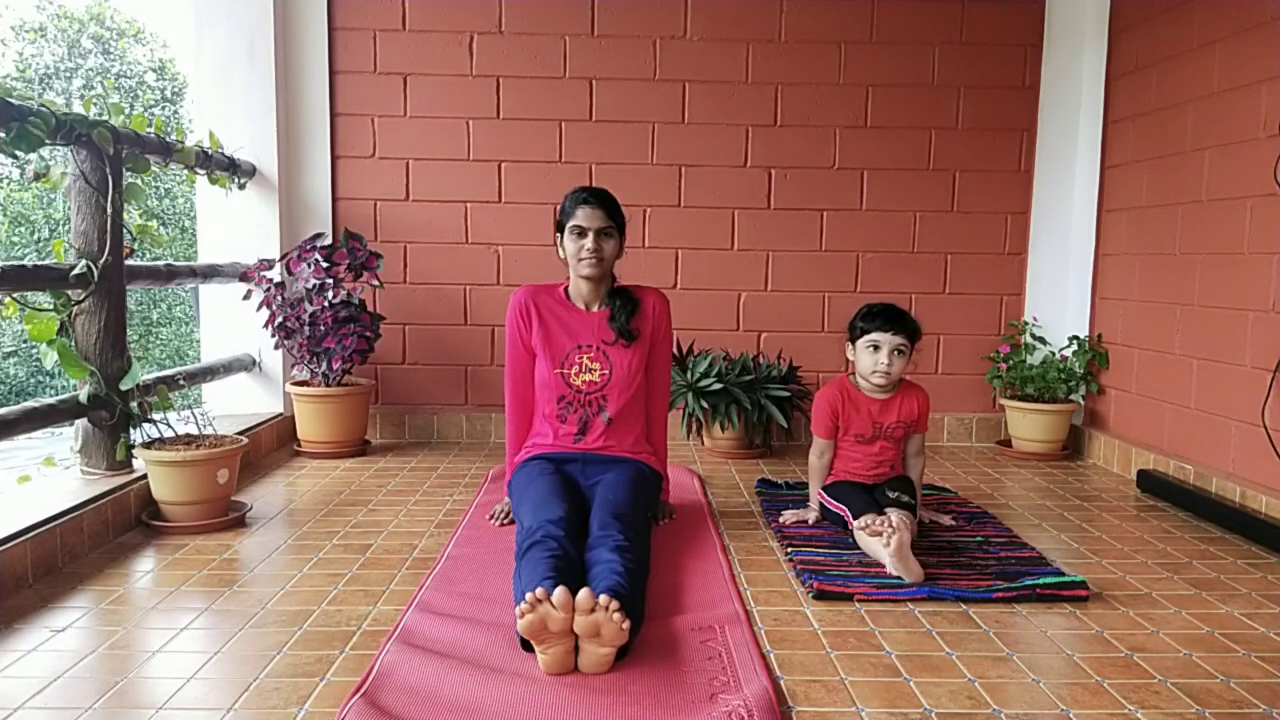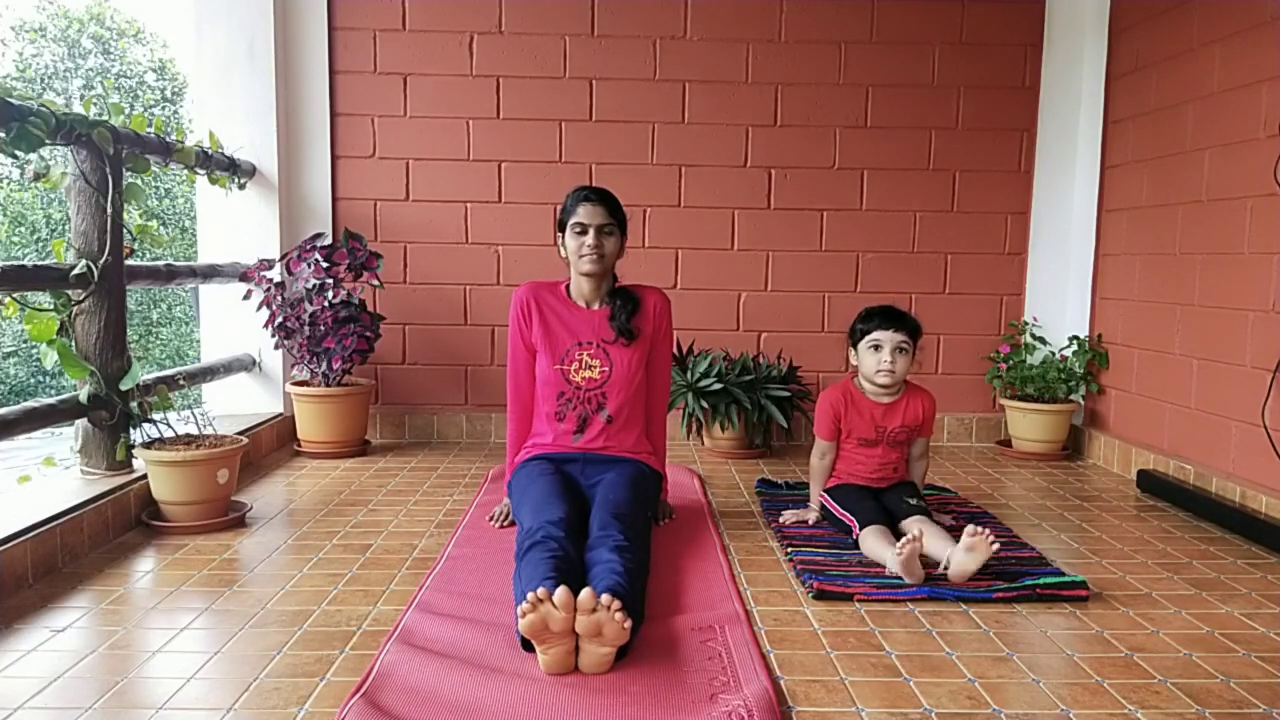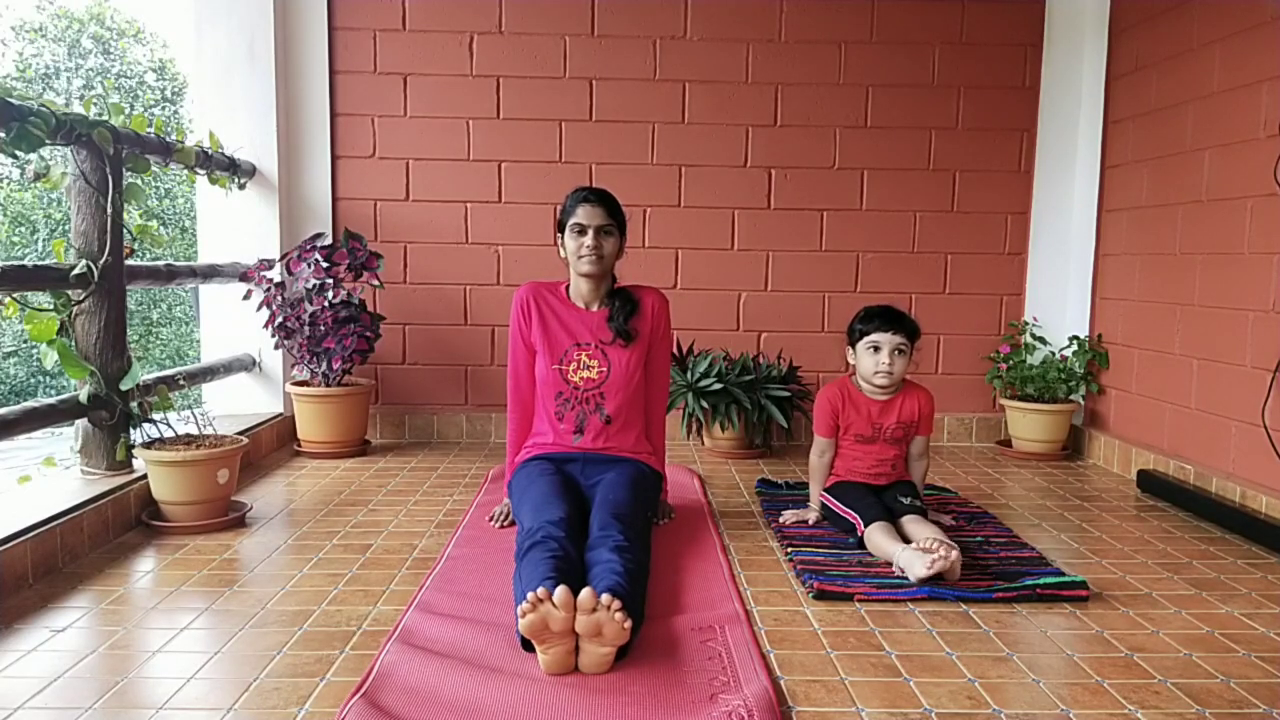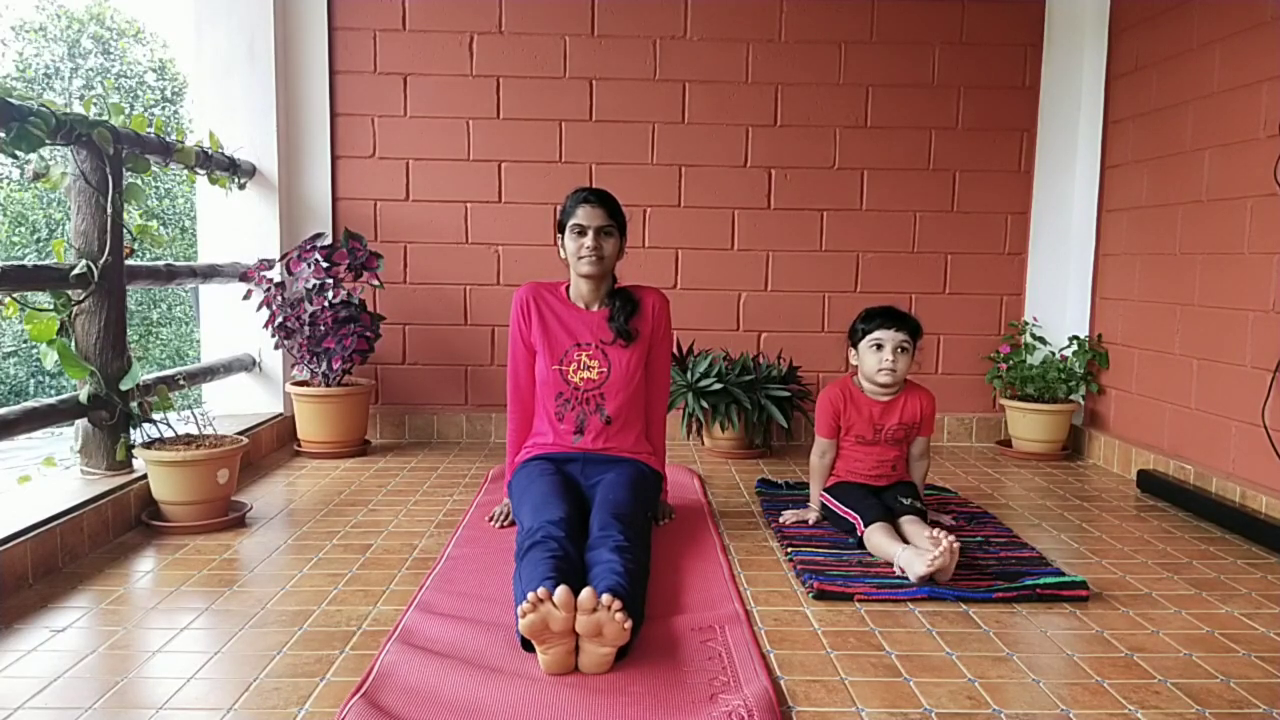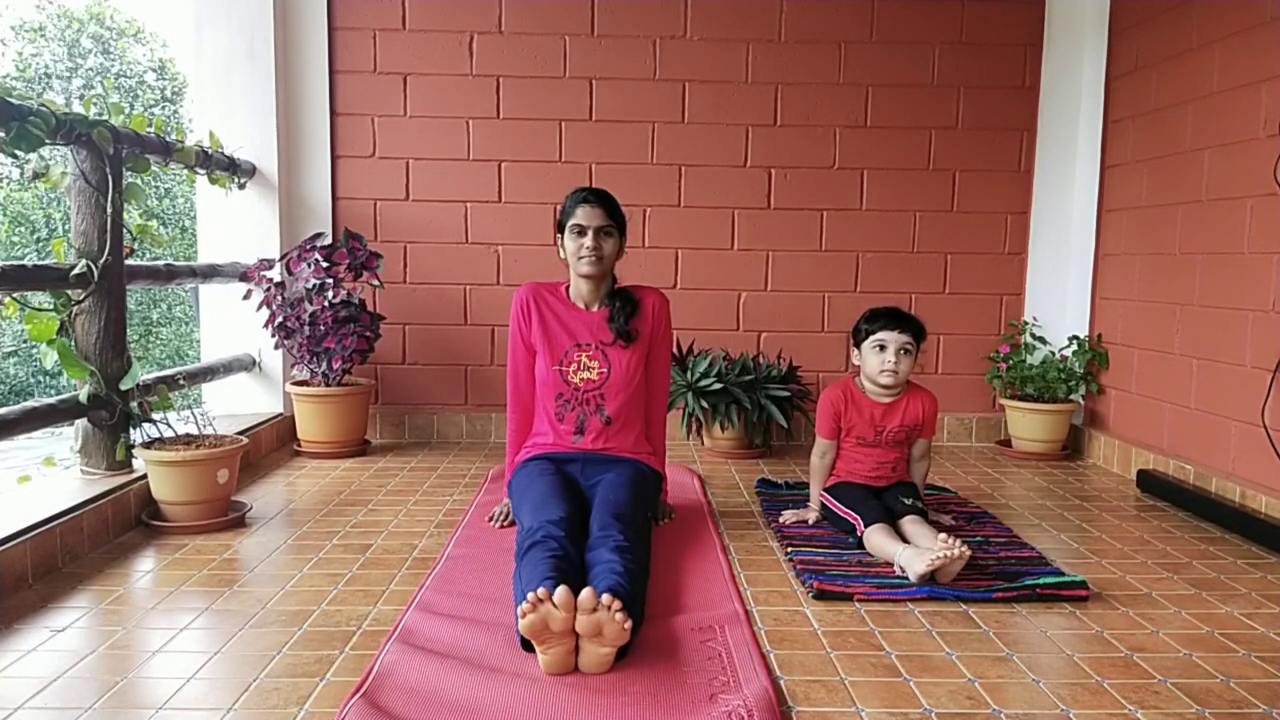
dt=1s
person 1, frame 1
left shoulder: (650, 306)
right shoulder: (528, 305)
left elbow: (657, 403)
right elbow: (518, 403)
left wrist: (659, 487)
right wrist: (515, 480)
left hip: (623, 463)
right hip: (546, 460)
left knee: (613, 532)
right knee: (548, 527)
left ankle: (606, 624)
right ankle: (548, 626)
person 1, frame 2
left shoulder: (651, 306)
right shoulder: (531, 302)
left elbow: (657, 402)
right elbow: (520, 401)
left wrist: (657, 485)
right wrist: (515, 481)
left hip: (623, 463)
right hip: (546, 460)
left knee: (614, 532)
right knee: (548, 528)
left ankle: (606, 622)
right ankle: (547, 624)
person 1, frame 3
left shoulder: (649, 306)
right shoulder: (531, 302)
left elbow: (656, 403)
right elbow: (520, 401)
left wrist: (656, 485)
right wrist: (514, 482)
left hip: (624, 463)
right hip: (546, 460)
left knee: (614, 531)
right knee: (548, 527)
left ankle: (607, 621)
right ankle: (548, 623)
person 1, frame 4
left shoulder: (650, 306)
right shoulder: (531, 302)
left elbow: (656, 404)
right elbow: (520, 402)
left wrist: (656, 486)
right wrist: (513, 485)
left hip: (623, 463)
right hip: (546, 460)
left knee: (614, 531)
right knee: (548, 528)
left ankle: (608, 622)
right ankle: (548, 625)
person 1, frame 5
left shoulder: (650, 306)
right shoulder: (531, 302)
left elbow: (655, 405)
right elbow: (520, 402)
left wrist: (655, 485)
right wrist: (513, 485)
left hip: (623, 463)
right hip: (546, 460)
left knee: (614, 531)
right knee: (549, 527)
left ankle: (607, 620)
right ankle: (547, 619)
person 2, frame 1
left shoulder: (916, 398)
right shoulder: (832, 396)
left elbow: (914, 455)
right elbow: (820, 454)
left wrist: (915, 504)
right wrist: (815, 505)
left hip: (891, 483)
right hip: (843, 484)
left knee: (897, 513)
right knee: (866, 516)
left ankle: (899, 538)
right ankle: (894, 559)
person 2, frame 2
left shoulder: (922, 401)
right shoulder: (835, 398)
left elbow: (918, 457)
right elbow: (823, 455)
left wrist: (913, 498)
right wrist: (815, 506)
left hip: (894, 485)
right hip: (845, 487)
left knee: (917, 519)
right knee: (872, 523)
left ankle: (954, 558)
right ankle: (897, 561)
person 2, frame 3
left shoulder: (920, 399)
right shoulder: (833, 396)
left elbow: (918, 457)
right elbow: (822, 453)
left wrist: (915, 499)
right wrist: (815, 505)
left hip: (895, 484)
right hip: (845, 485)
left knee: (912, 517)
right knee: (874, 519)
left ankle: (946, 552)
right ankle: (906, 558)
person 2, frame 4
left shoulder: (921, 400)
right shoulder: (835, 396)
left elbow: (919, 457)
right elbow: (823, 454)
left wrist: (916, 499)
right wrist: (815, 505)
left hip: (896, 485)
right hip: (845, 485)
left knee: (910, 517)
right knee: (874, 519)
left ankle: (938, 553)
right ankle: (907, 557)
person 2, frame 5
left shoulder: (923, 402)
right shoulder: (837, 397)
left elbow: (919, 459)
right elbow: (823, 454)
left wrist: (916, 500)
right wrist: (815, 505)
left hip: (896, 485)
right hip: (845, 485)
left knee: (912, 518)
right knee: (874, 520)
left ankle: (940, 554)
right ankle: (908, 557)
